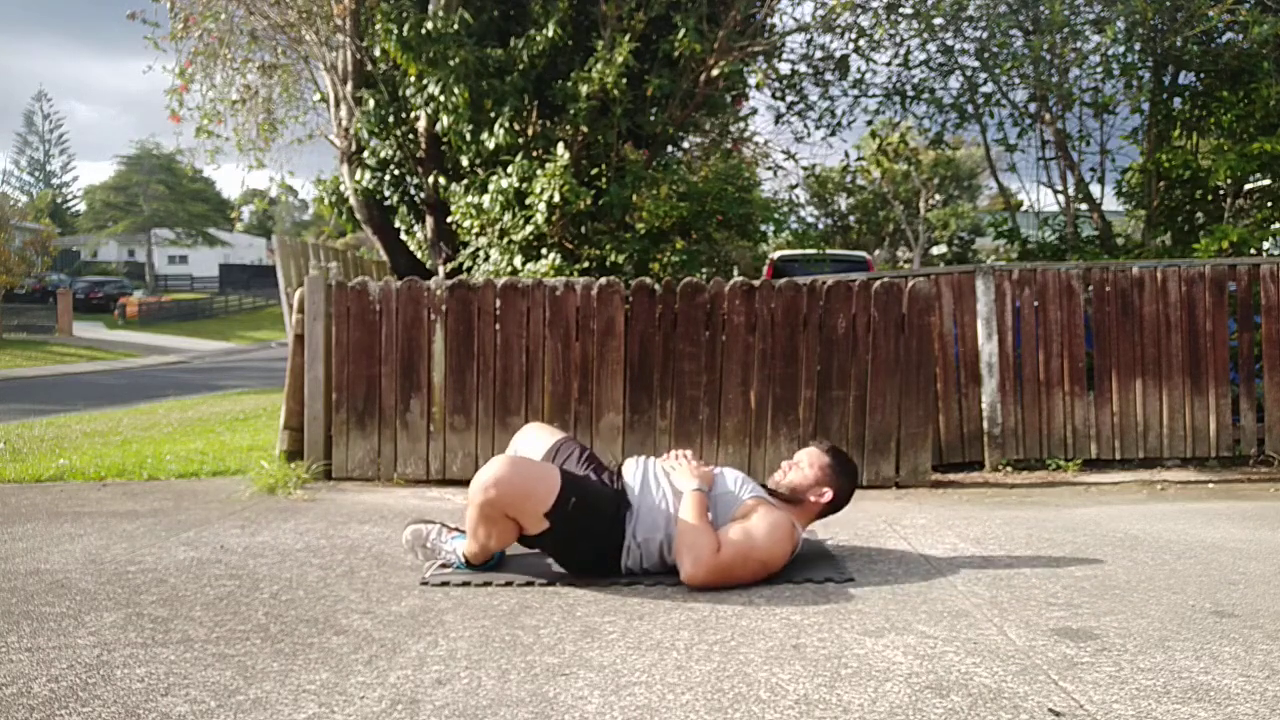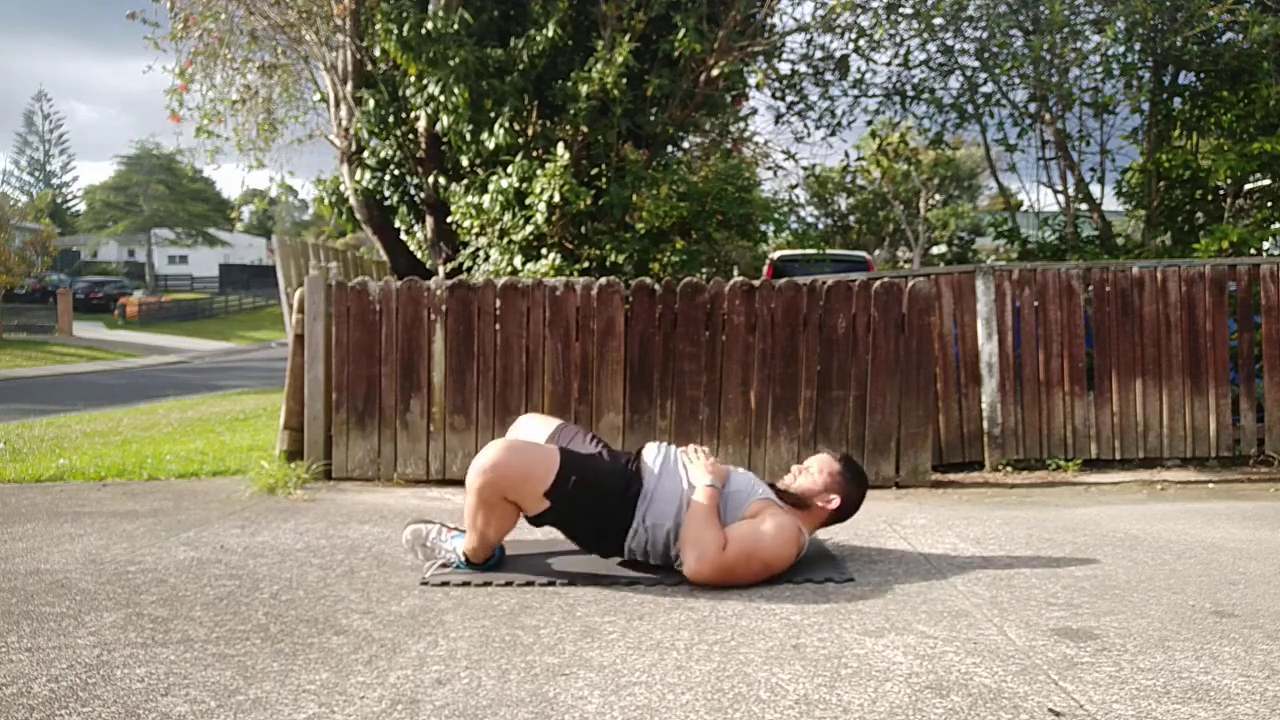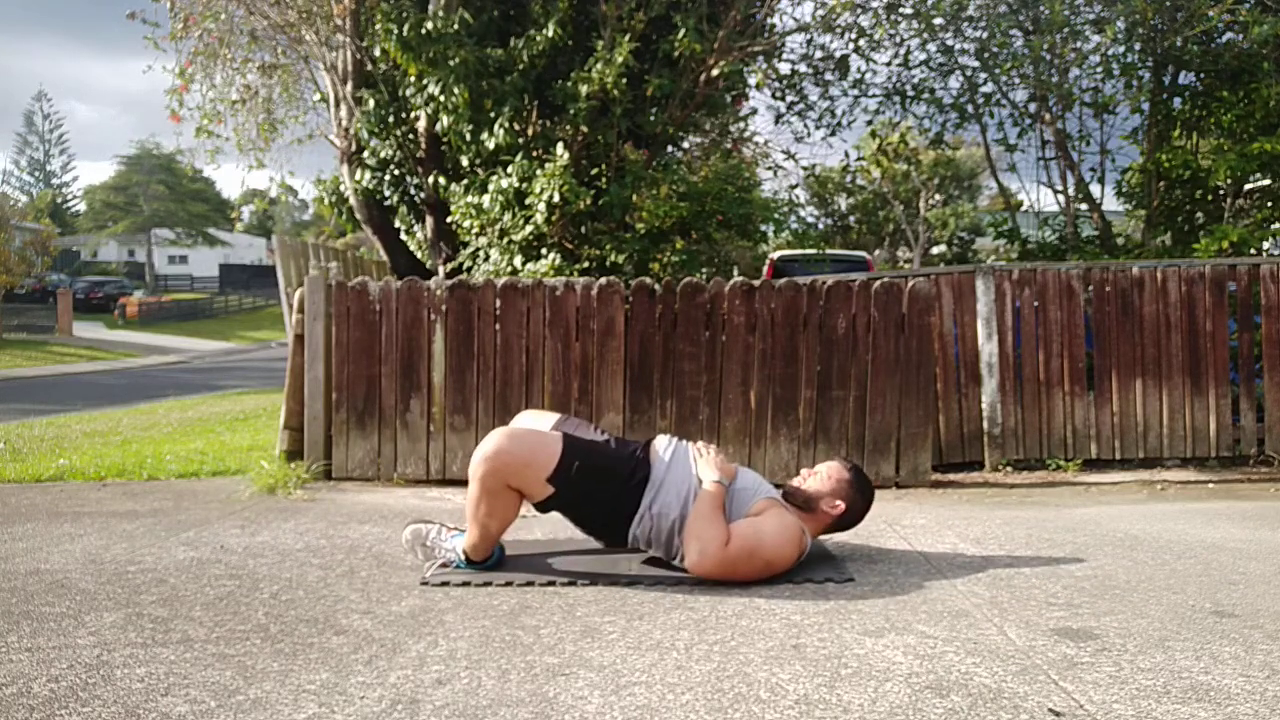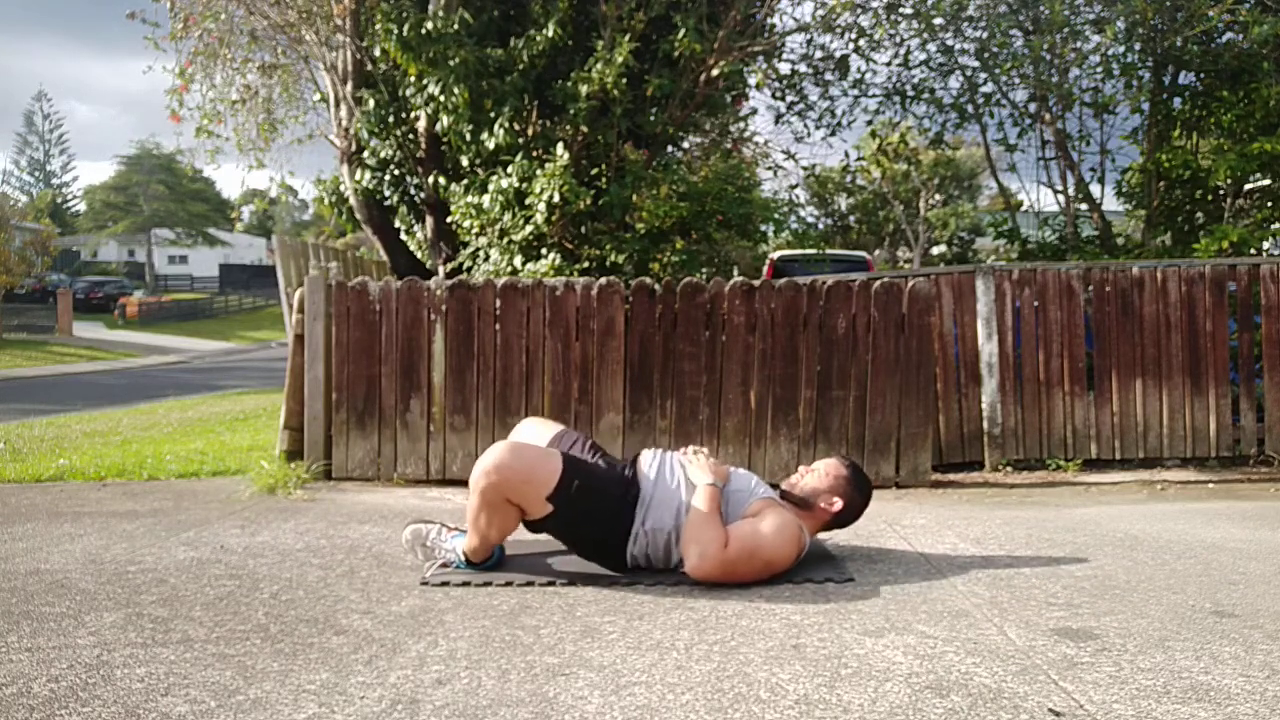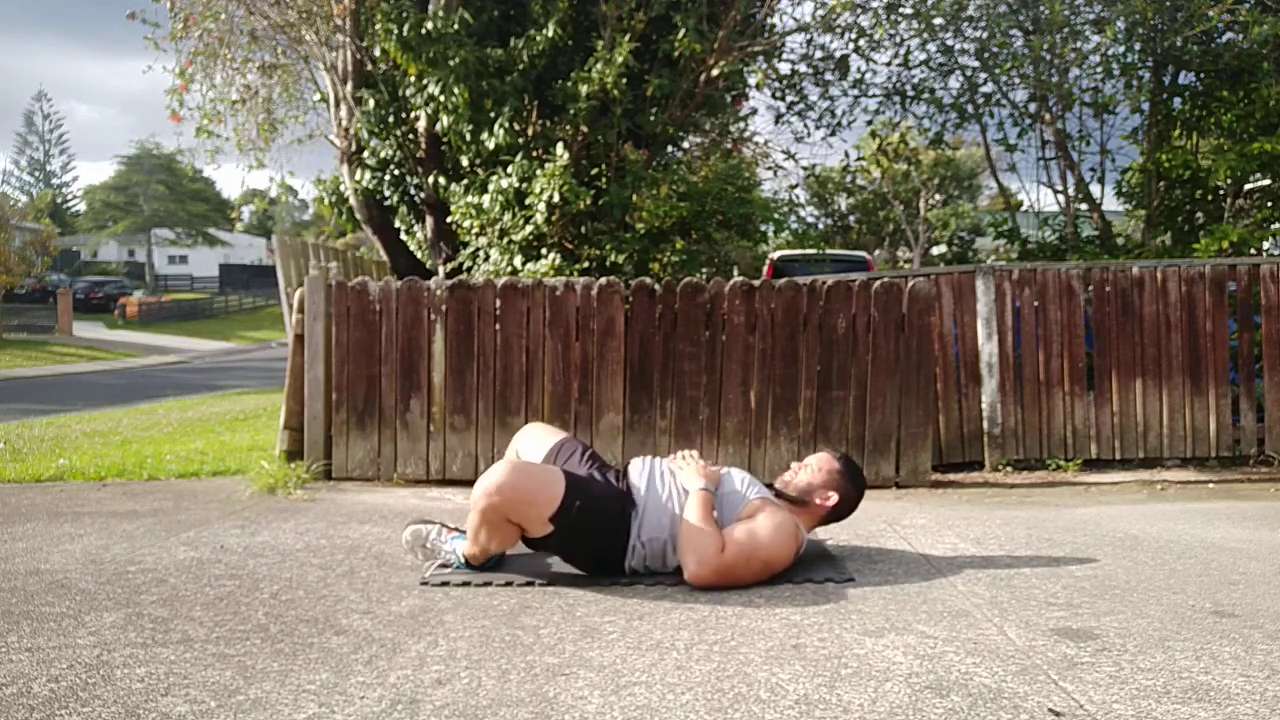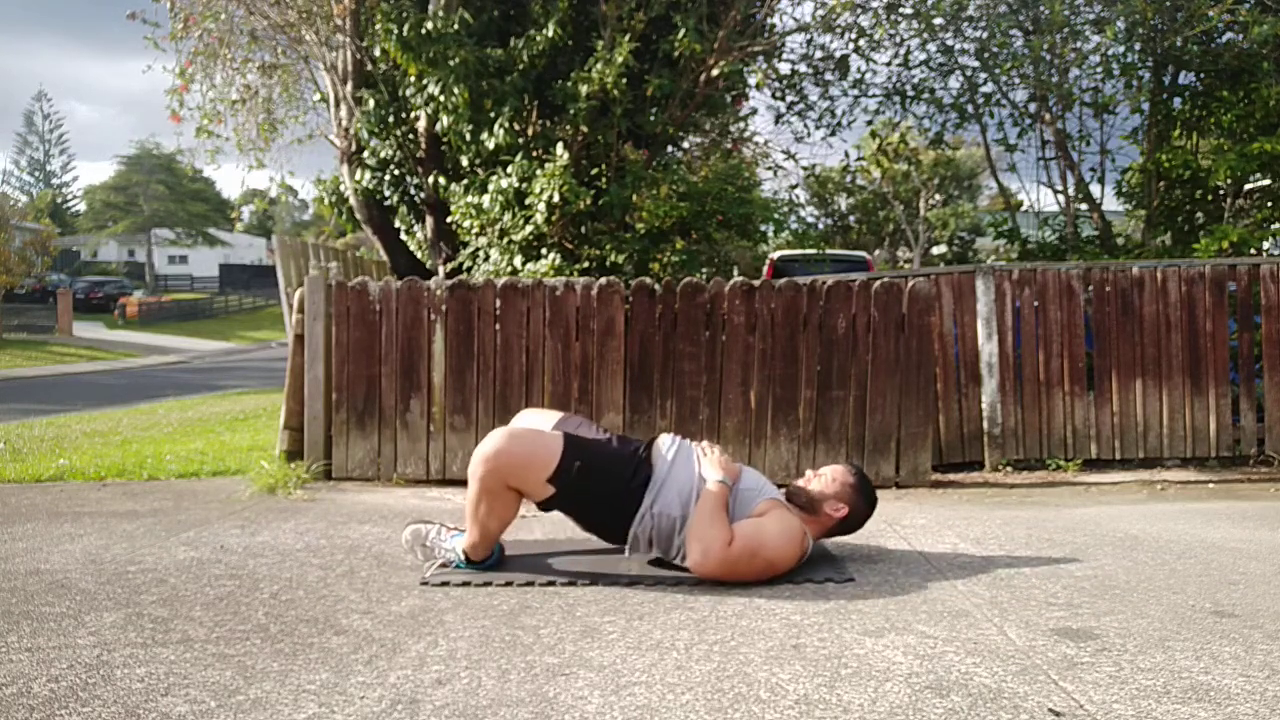
dt=0.3s
person 1, frame 1
left shoulder: (776, 531)
right shoulder: (765, 503)
left elbow: (697, 567)
left wrist: (694, 488)
right wrist: (692, 473)
left hip: (610, 533)
right hip: (616, 486)
left knee: (499, 478)
right knee: (532, 436)
left ankle: (470, 554)
right ankle: (487, 535)
person 1, frame 2
left shoulder: (783, 534)
right shoulder: (772, 504)
left elbow: (701, 564)
left wrist: (706, 485)
right wrist: (707, 474)
left hip: (620, 510)
right hip: (628, 472)
left knee: (497, 461)
right knee: (529, 428)
left ankle: (472, 553)
right ankle: (483, 530)
person 1, frame 3
left shoulder: (786, 535)
right shoulder: (775, 508)
left elbow: (703, 559)
left wrist: (715, 481)
right wrist: (717, 474)
left hip: (625, 496)
right hip: (636, 464)
left knee: (499, 450)
right knee: (527, 424)
left ankle: (472, 552)
right ankle: (480, 533)
person 1, frame 4
left shoulder: (784, 533)
right shoulder: (775, 507)
left elbow: (703, 561)
left wrist: (707, 485)
right wrist: (711, 477)
left hip: (619, 515)
right hip: (630, 479)
left knee: (500, 464)
right knee: (530, 432)
left ankle: (472, 552)
right ankle: (481, 532)
person 1, frame 5
left shoulder: (781, 533)
right shoulder: (769, 505)
left elbow: (701, 567)
left wrist: (701, 488)
right wrist: (699, 475)
left hip: (615, 526)
right hip: (621, 486)
left knee: (501, 483)
right knee: (531, 437)
left ankle: (470, 554)
right ankle: (483, 534)
person 1, frame 6
left shoulder: (787, 536)
right shoulder: (778, 506)
left elbow: (705, 558)
left wrist: (718, 480)
right wrist: (719, 474)
left hip: (626, 495)
right hip: (637, 461)
left knee: (500, 449)
right knee: (529, 424)
left ankle: (472, 551)
right ankle: (482, 528)
